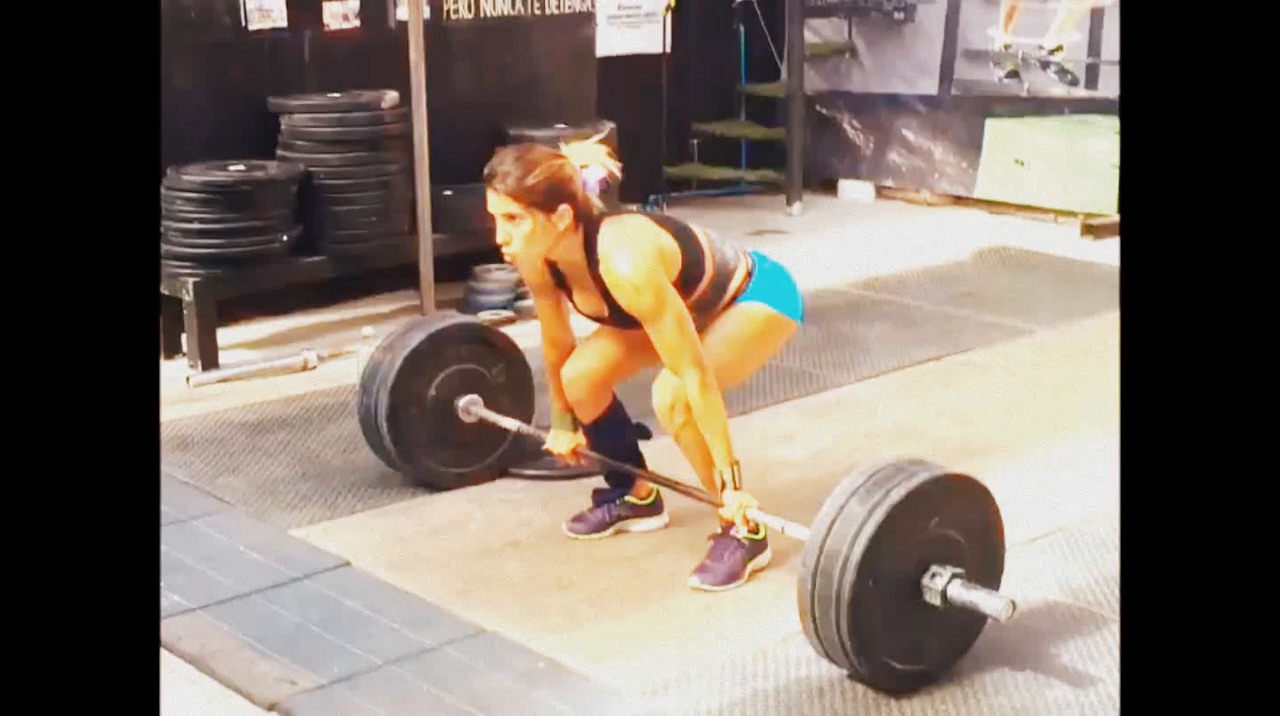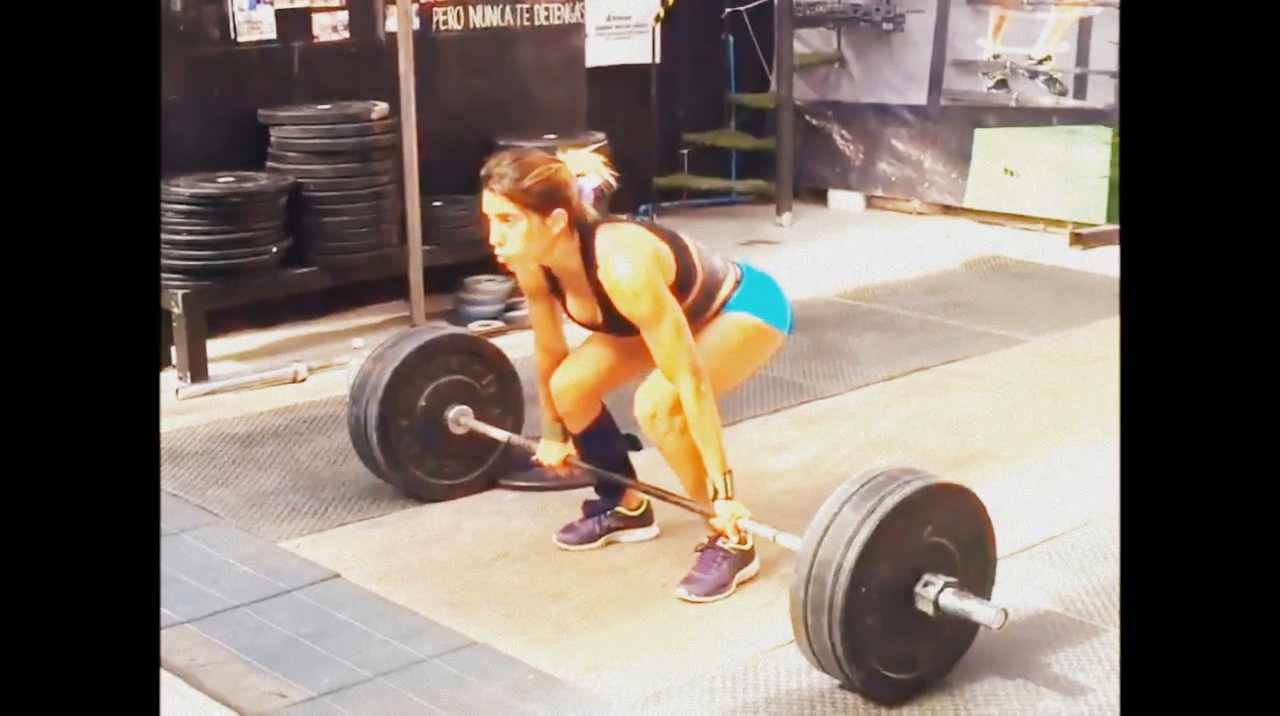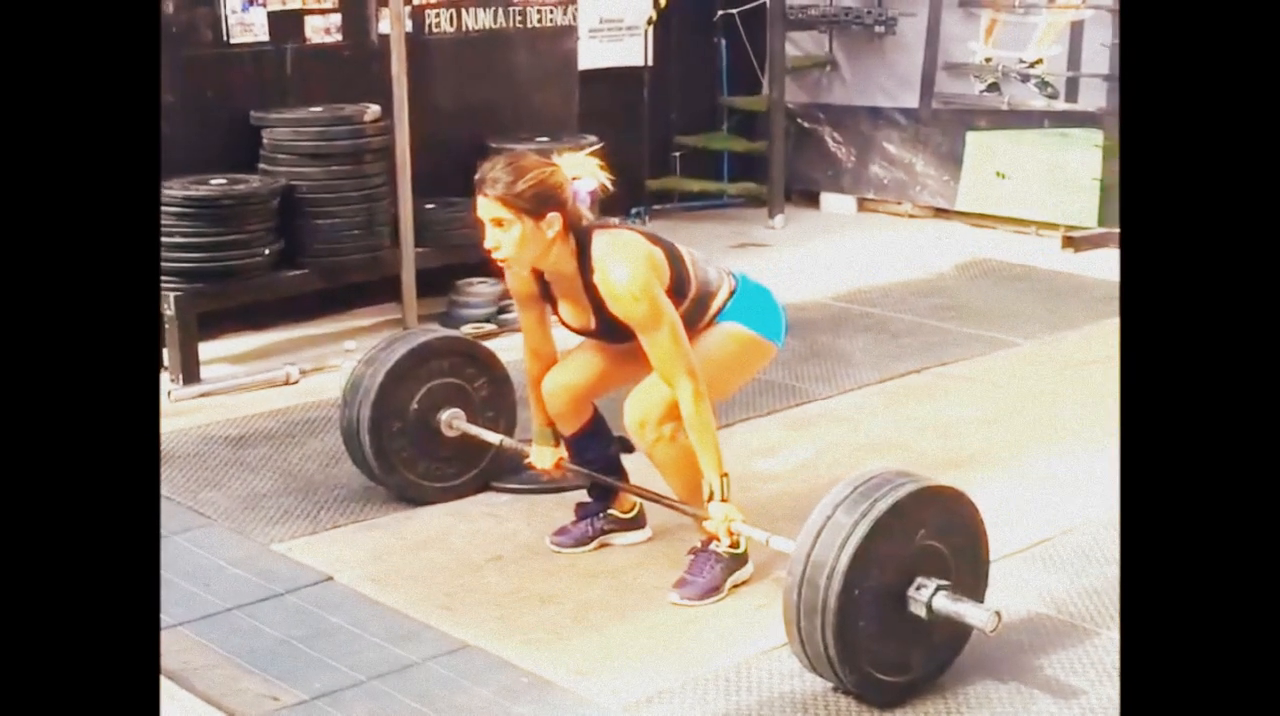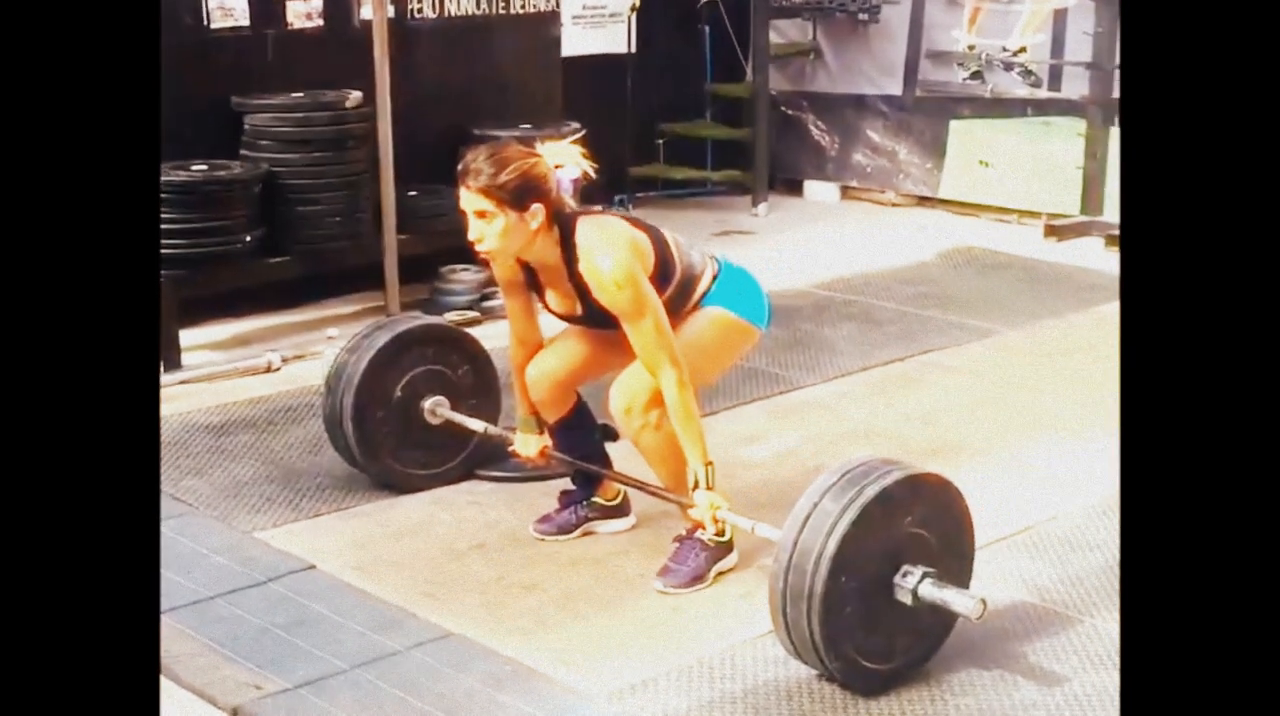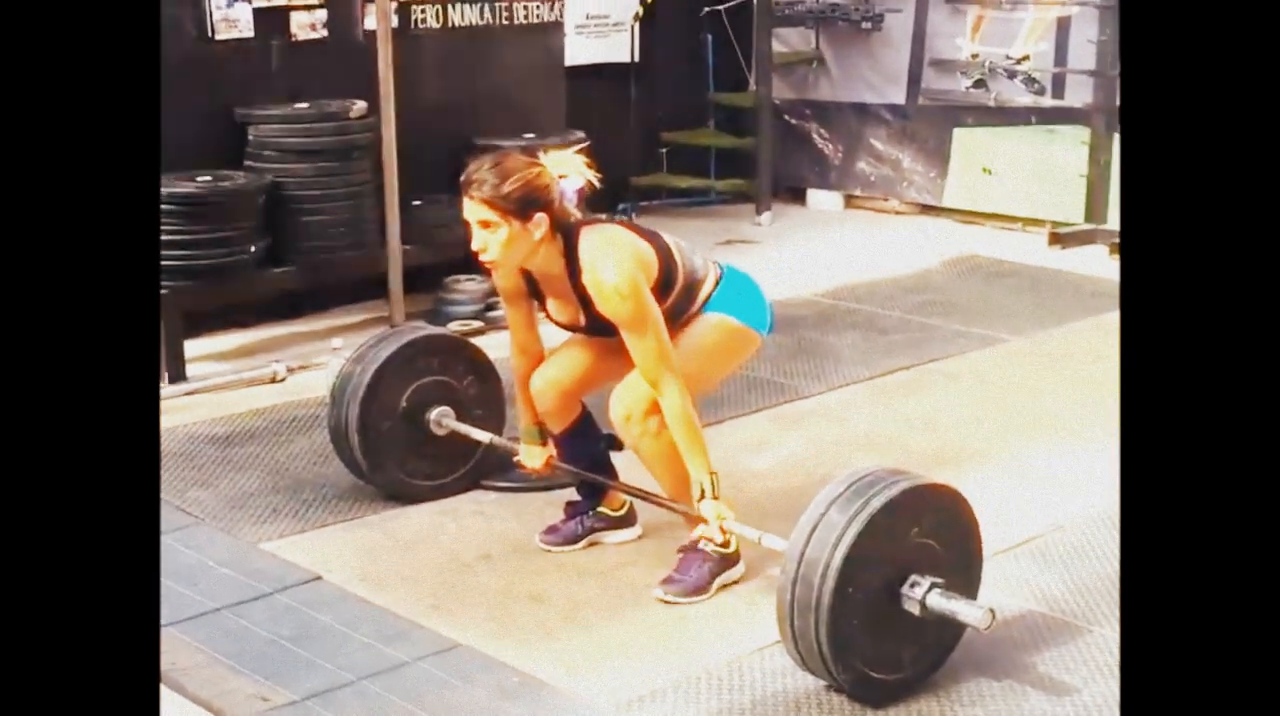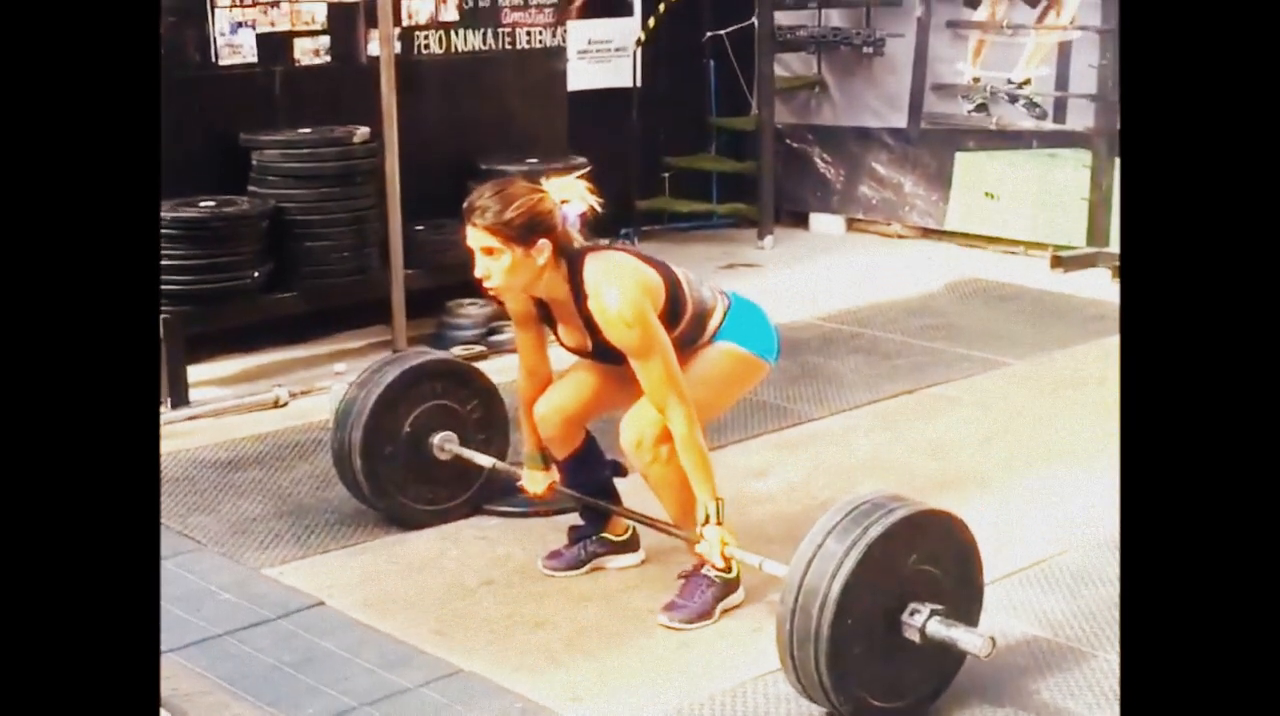
dt=0.5s
person 1, frame 1
left shoulder: (625, 262)
right shoulder: (535, 255)
left elbow: (694, 376)
right elbow: (557, 344)
left wrist: (731, 483)
right wrist: (563, 422)
left hip: (757, 296)
right hip: (691, 299)
left knee: (672, 397)
right knee: (581, 376)
left ankle: (743, 531)
right ankle: (635, 496)
person 1, frame 2
left shoulder: (622, 267)
right shoulder: (531, 261)
left elbow: (689, 382)
right elbow: (549, 350)
left wrist: (723, 491)
right wrist: (553, 432)
left hip: (746, 306)
right hip: (680, 309)
left knee: (656, 405)
right knee: (569, 385)
left ankle: (730, 541)
right ankle: (626, 507)
person 1, frame 3
left shoulder: (618, 272)
right shoulder: (524, 267)
left elbow: (686, 385)
right elbow: (539, 355)
left wrist: (718, 493)
right wrist: (543, 437)
left hip: (740, 316)
right hip: (674, 318)
left knee: (645, 414)
right knee: (560, 390)
left ankle: (724, 545)
right ankle: (618, 509)
person 1, frame 4
left shoulder: (602, 260)
right shoulder: (510, 255)
left elbow: (669, 374)
right elbow: (524, 344)
left wrist: (702, 481)
right wrist: (528, 424)
left hip: (724, 300)
right hip: (658, 300)
left knee: (632, 399)
right knee: (543, 377)
left ankle: (707, 533)
right ankle: (602, 498)
person 1, frame 5
left shoulder: (605, 271)
right shoulder: (512, 264)
left elbow: (668, 386)
right elbow: (526, 354)
left wrist: (707, 491)
right wrist: (532, 436)
left hip: (725, 306)
right hip: (659, 309)
left knee: (631, 406)
right knee: (550, 387)
left ankle: (714, 544)
right ankle: (607, 507)
person 1, frame 6
left shoulder: (611, 297)
right shoulder: (522, 289)
left elbow: (676, 411)
right elbow: (533, 378)
left wrist: (710, 516)
right wrist: (535, 459)
left hip: (733, 335)
right hip: (669, 337)
left knee: (641, 432)
right knee: (553, 413)
left ankle: (716, 569)
right ankle: (610, 533)
